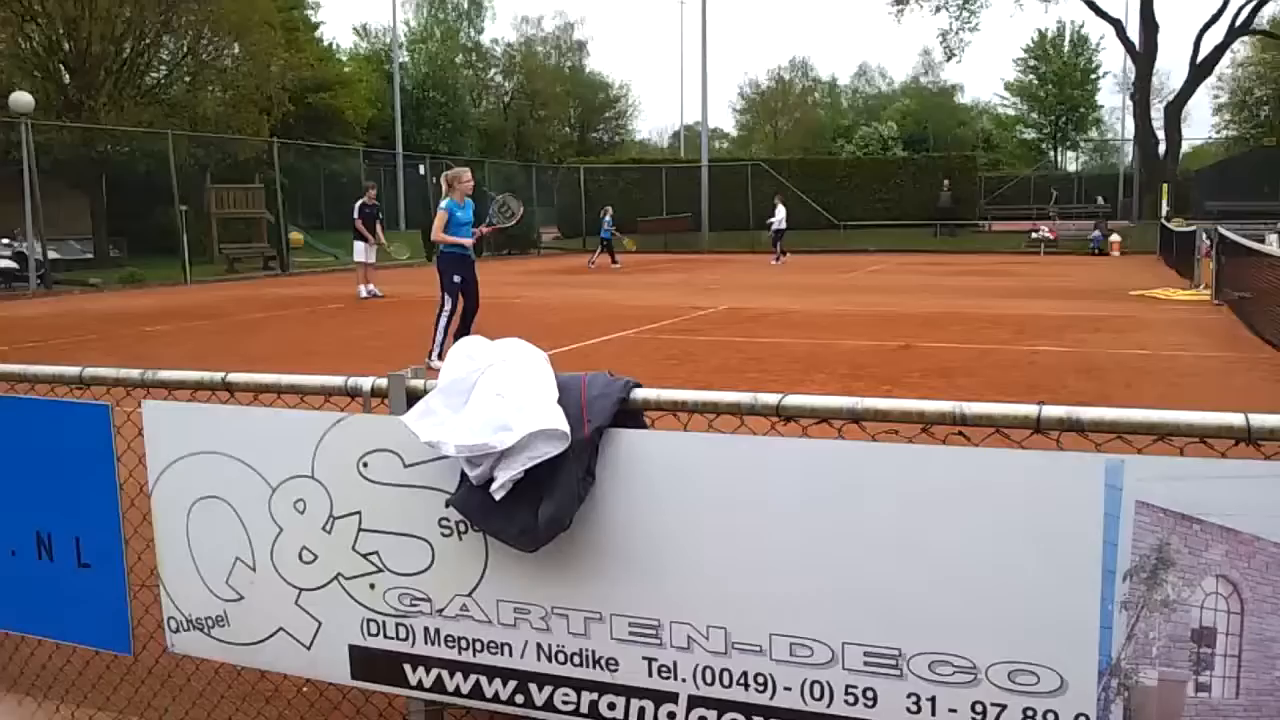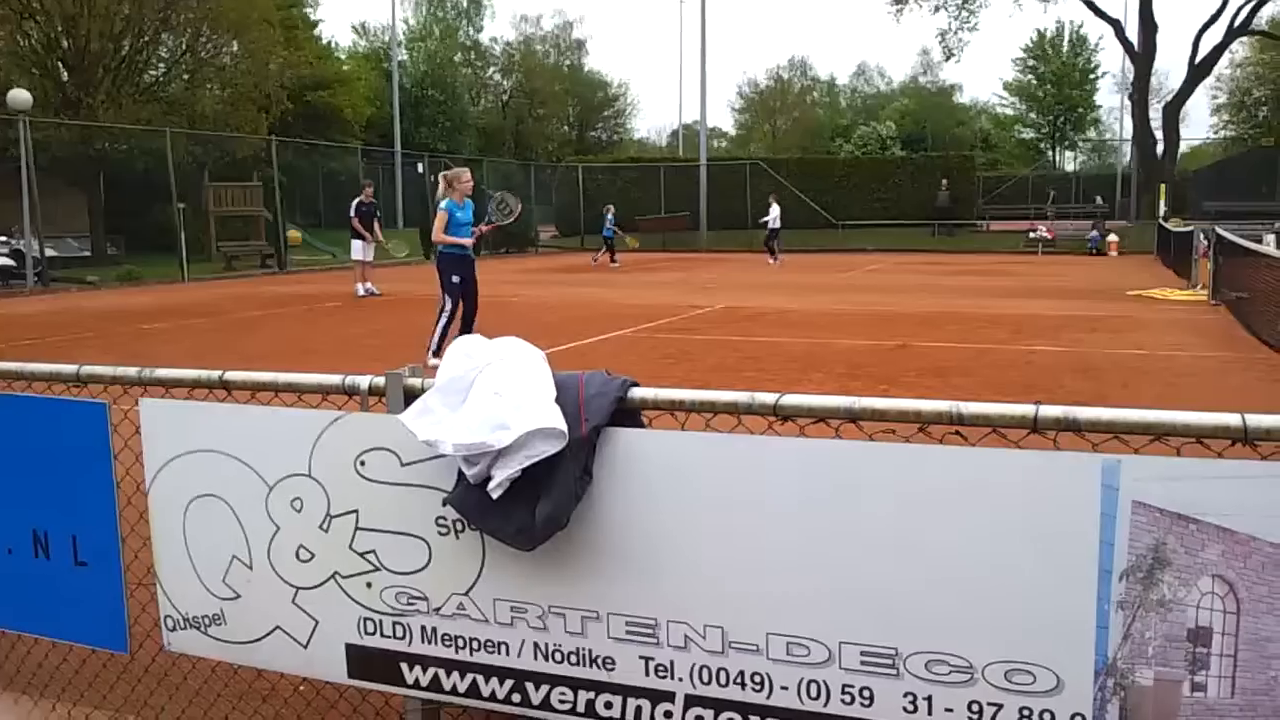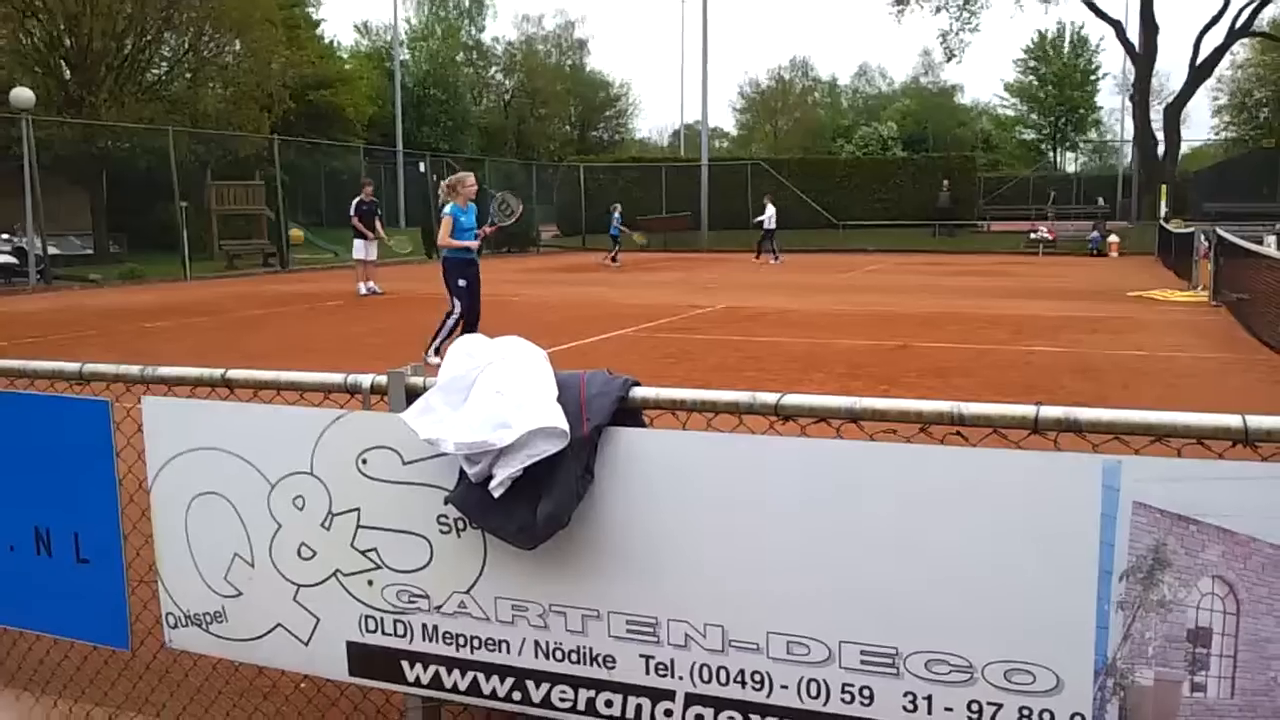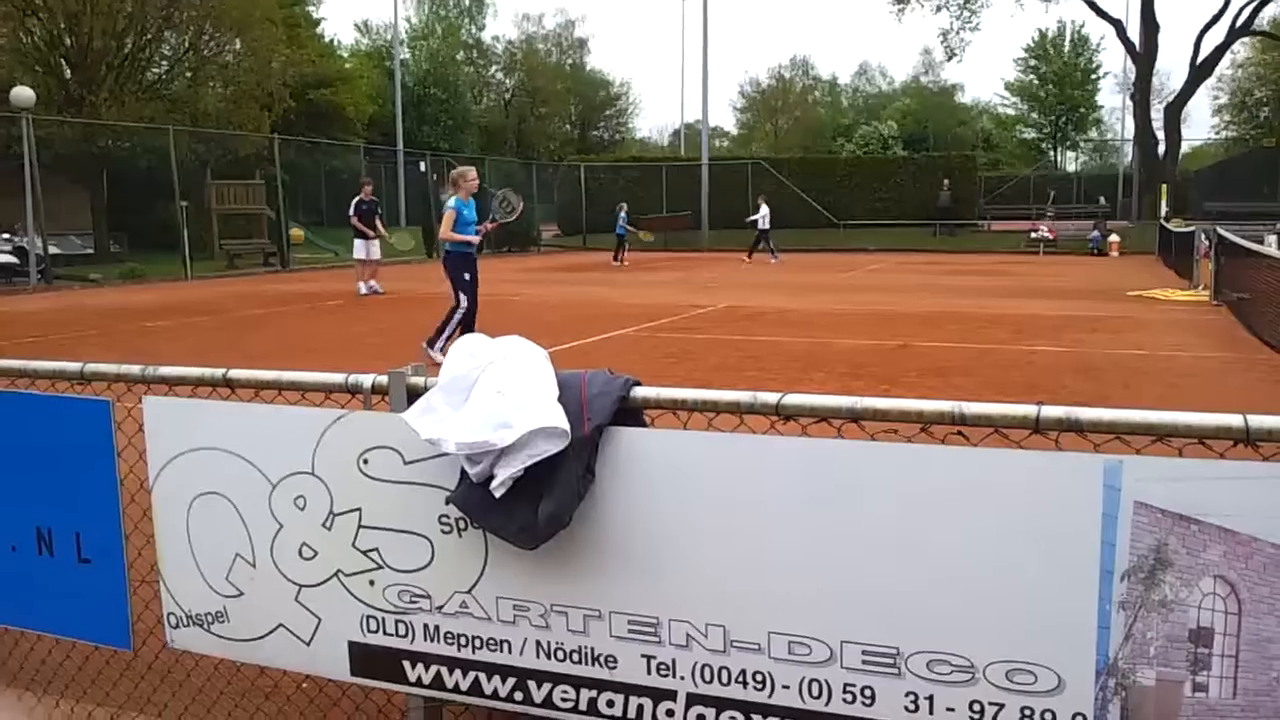
dt=0.1s
person 1, frame 1
left shoulder: (469, 204)
right shoulder: (446, 206)
right elbow: (435, 236)
left wrist: (478, 232)
right wrist: (461, 240)
left hip: (466, 259)
right hip: (449, 260)
left knee: (472, 305)
right knee: (449, 307)
right ankle: (434, 356)
person 1, frame 2
left shoulder: (469, 204)
right shoulder: (446, 206)
right elbow: (436, 237)
left wrist: (477, 231)
right wrist: (462, 241)
left hip: (466, 259)
right hip: (449, 260)
left knee: (471, 306)
right knee: (449, 307)
right ankle: (432, 353)
person 1, frame 3
left shoulder: (472, 208)
right shoulder: (450, 211)
right elbow: (442, 242)
left wrist: (480, 233)
right wrist: (468, 244)
left hip: (470, 263)
right hip: (454, 264)
left knee: (473, 310)
right knee: (458, 310)
right ankle: (432, 350)
person 1, frame 4
left shoulder: (471, 203)
right shoulder: (453, 204)
right elbow: (443, 235)
left wrist: (481, 229)
right wrist: (469, 238)
left hip: (469, 257)
right hip: (455, 258)
left knee: (471, 306)
right knee: (463, 304)
right ankle: (435, 345)
